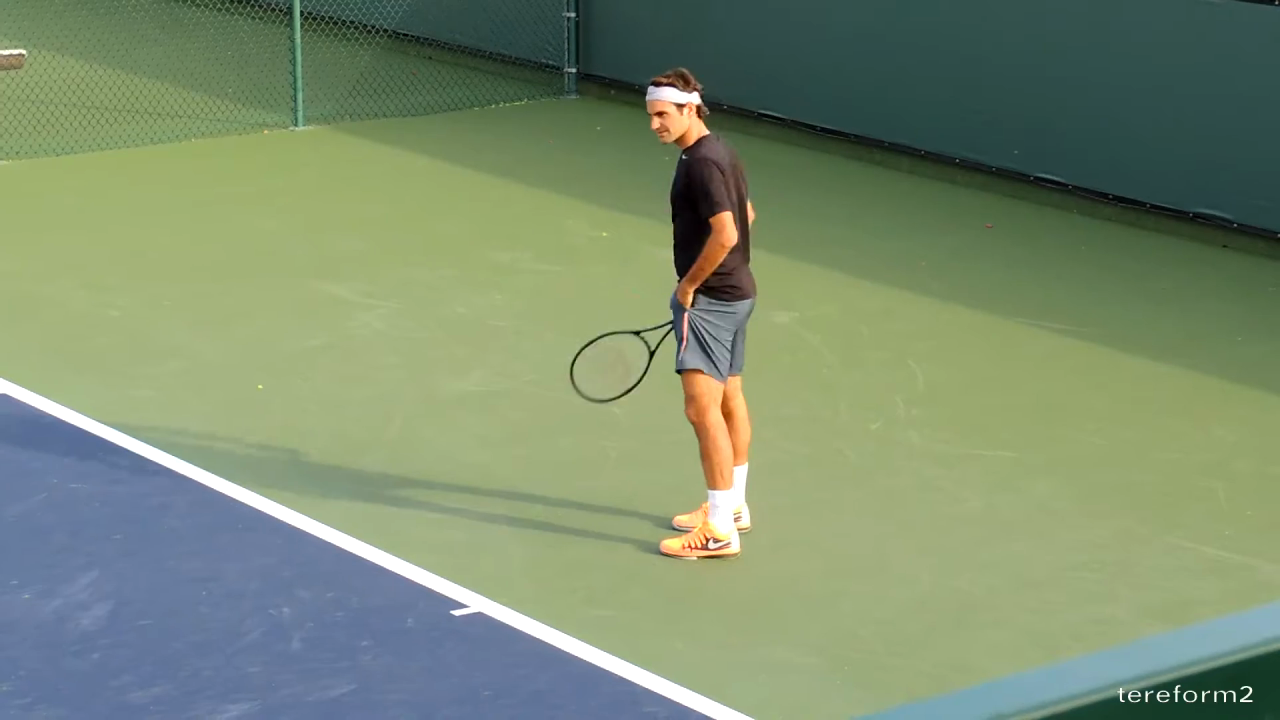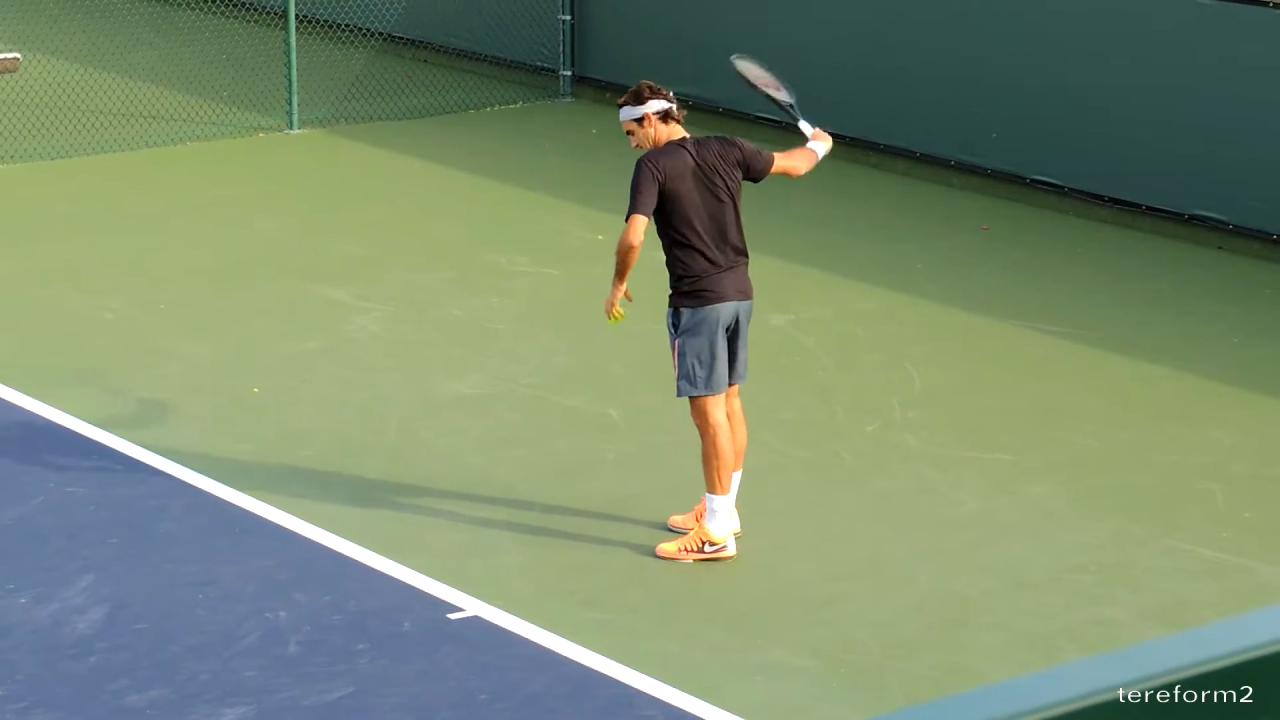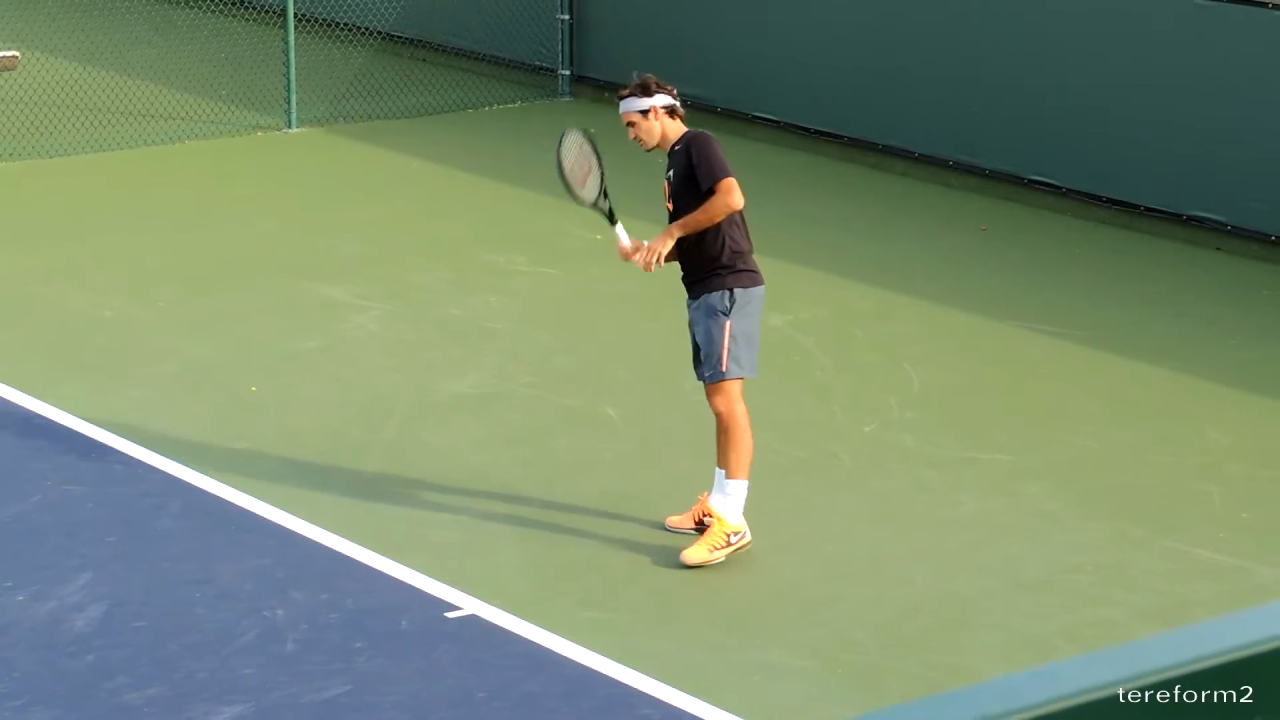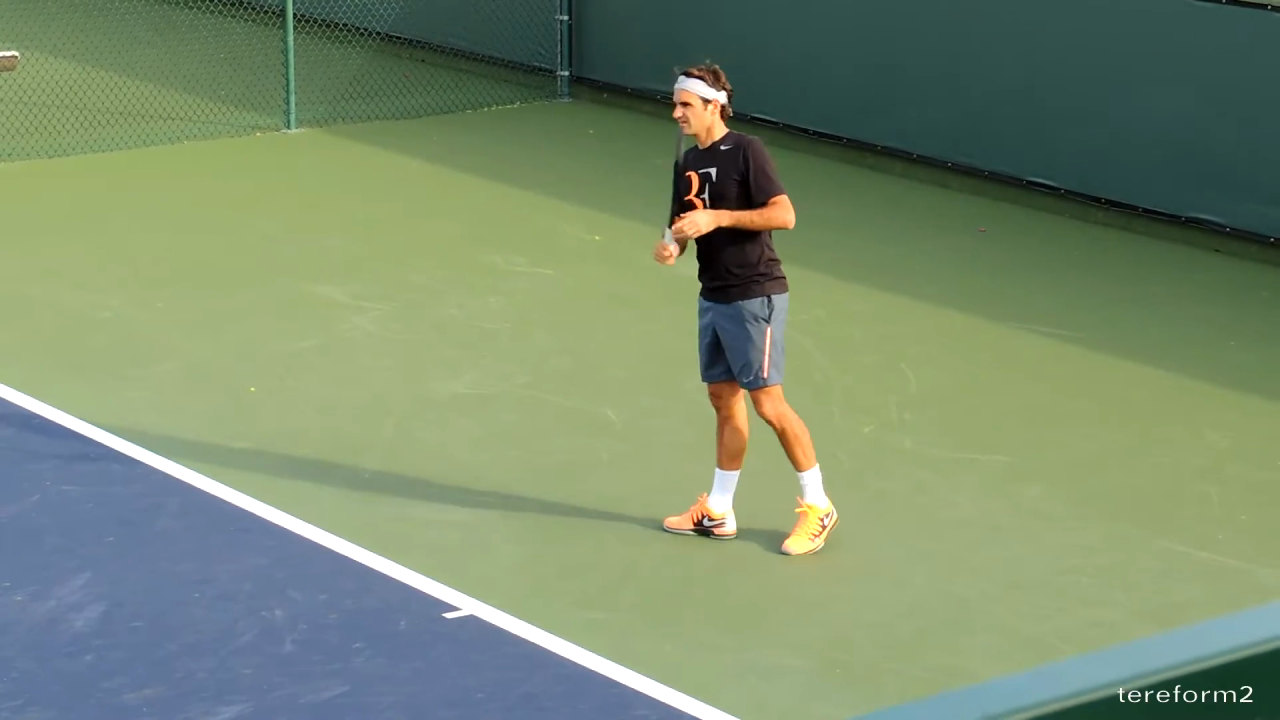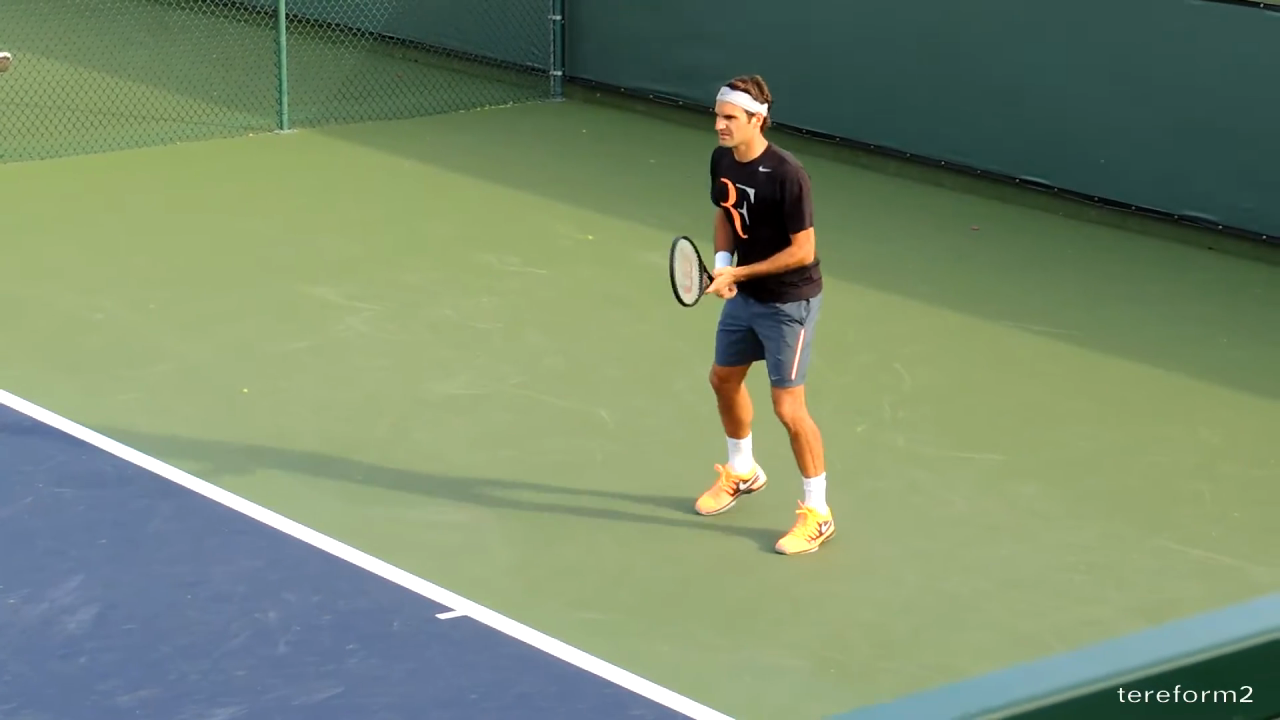
dt=0.5s
person 1, frame 1
left shoulder: (701, 162)
right shoulder: (717, 152)
left elbow: (725, 235)
right elbow: (747, 215)
left wrist: (686, 287)
left hip: (711, 300)
right hip: (733, 294)
left knee: (701, 409)
right knee: (728, 399)
left ankle: (719, 530)
right ankle: (732, 506)
person 1, frame 2
left shoulder: (652, 164)
right shoulder: (726, 148)
left elbow: (633, 236)
right elbow: (793, 166)
left wrist: (619, 283)
right wrist: (817, 146)
left hip: (697, 302)
right hip: (738, 292)
left knee: (708, 414)
right knee: (728, 403)
left ankle: (716, 533)
right ankle: (722, 509)
person 1, frame 3
left shoulder: (699, 143)
right shoulder: (677, 164)
left elbow: (732, 198)
right elbow: (689, 244)
left wrist: (671, 232)
right wrist: (646, 250)
left hip: (729, 289)
right hip: (709, 291)
left knee: (725, 401)
right knee: (726, 400)
left ankle: (730, 522)
right ankle: (719, 506)
person 1, frame 4
left shoulder: (747, 151)
right shoulder: (686, 163)
left elbow: (784, 216)
right elbow: (683, 227)
left wrist: (716, 219)
right wrist: (669, 245)
left hip: (755, 298)
right hip: (712, 300)
left knee: (768, 405)
right knee: (724, 401)
left ankle: (817, 506)
right ankle: (717, 510)
person 1, frame 5
left shoulder: (787, 173)
right shoulder: (721, 160)
left elbow: (804, 250)
left wrist: (737, 273)
right wrist: (721, 262)
left hip: (790, 300)
right hip: (745, 295)
left knee: (788, 407)
right knee: (723, 380)
left ankle: (818, 513)
right ankle: (742, 472)
